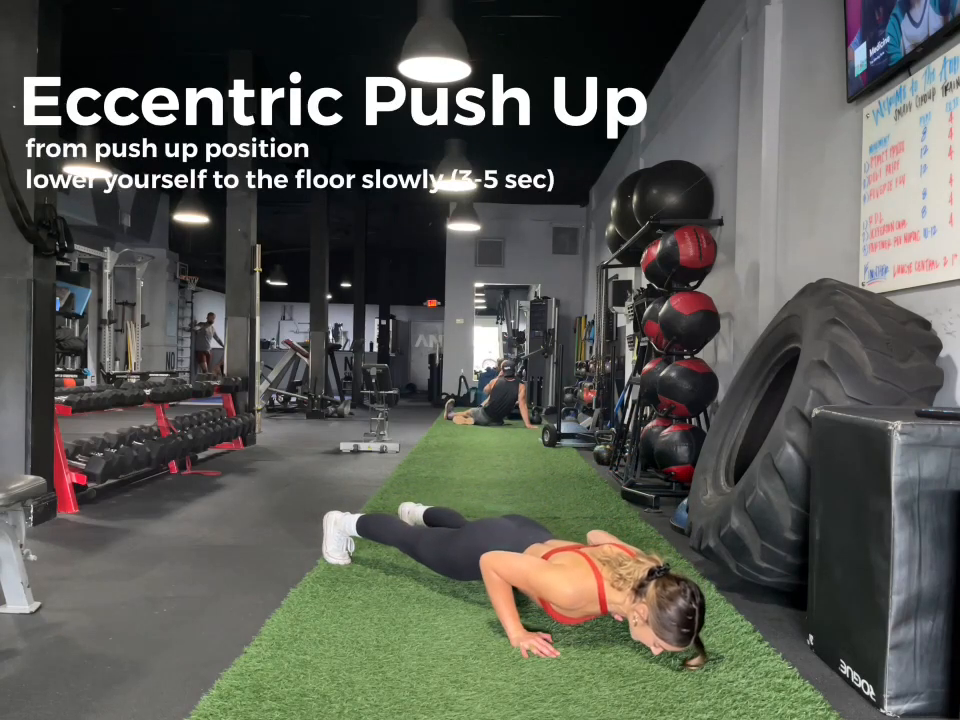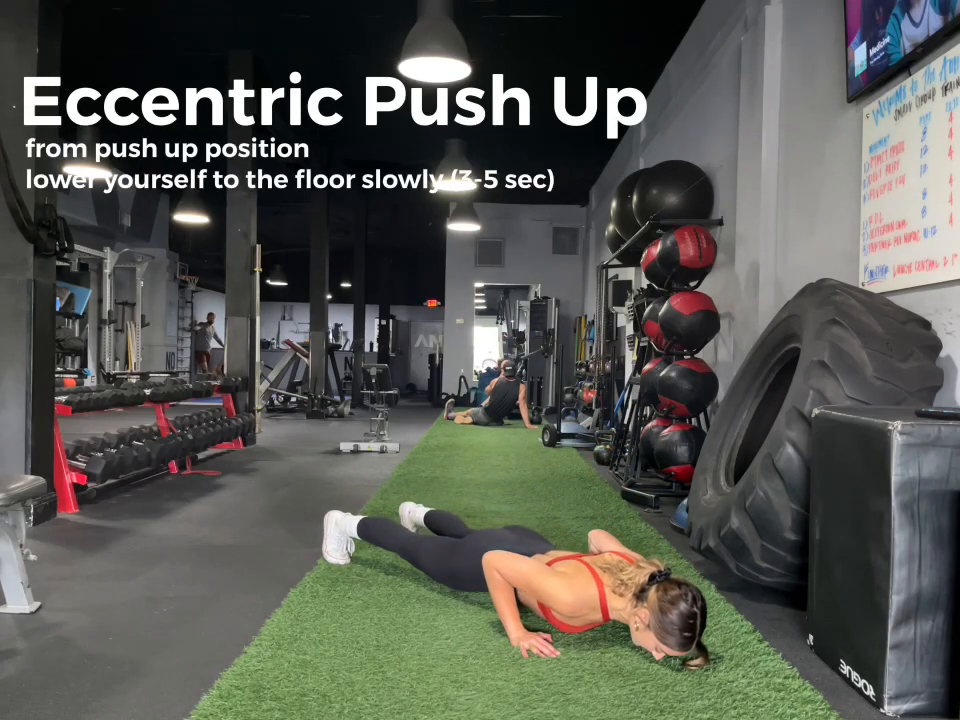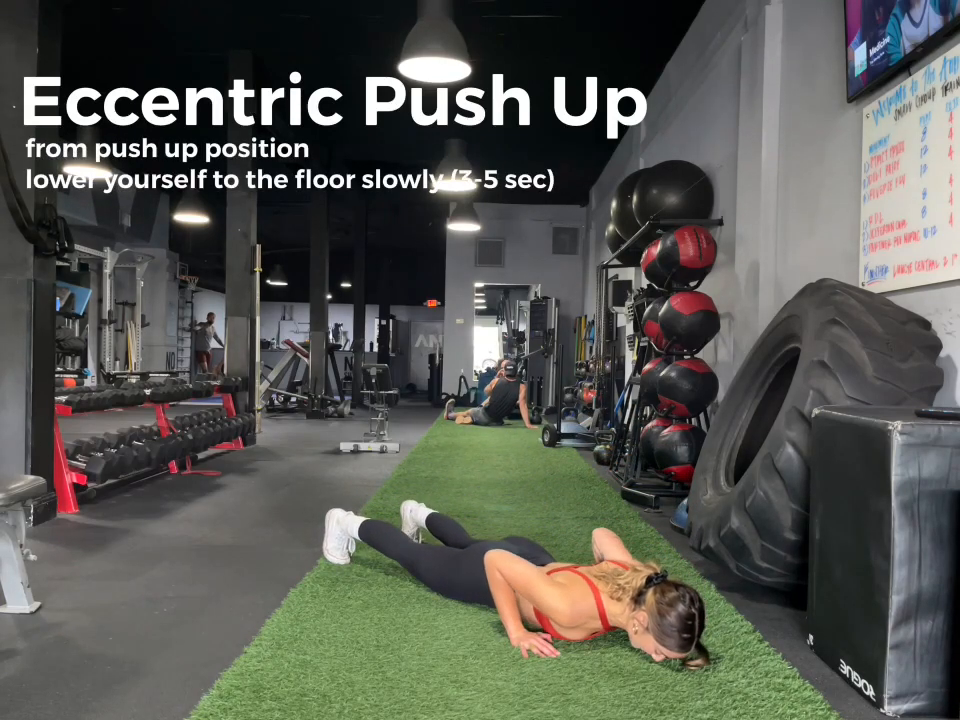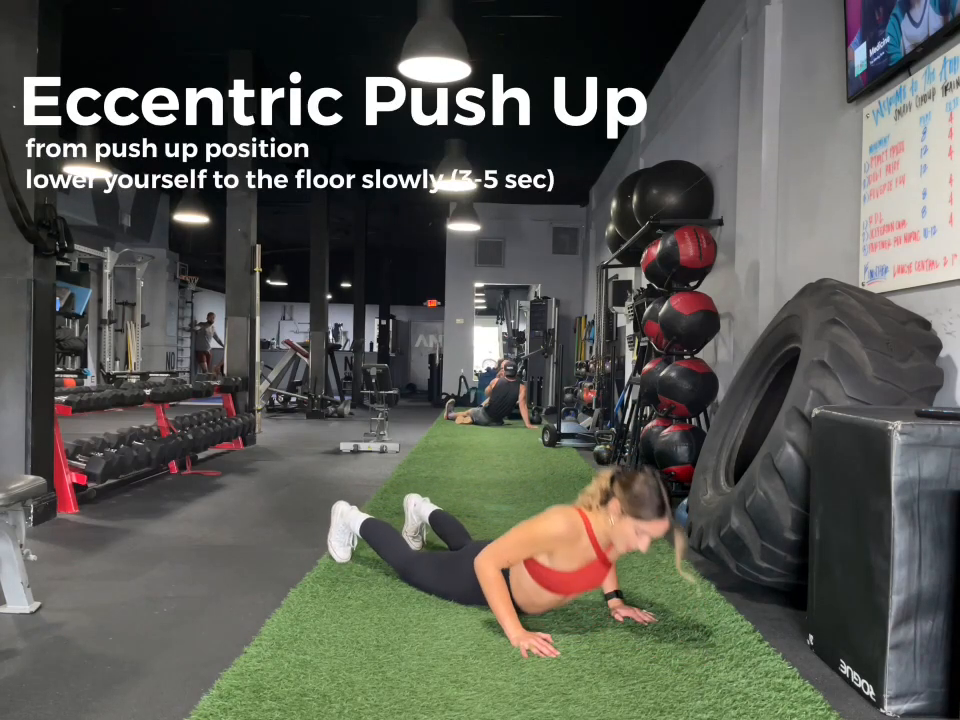
dt=0.5s
person 1, frame 1
left shoulder: (640, 568)
right shoulder: (574, 590)
right elbow: (491, 564)
right wrist: (516, 633)
left hip: (527, 537)
right hip: (492, 549)
left knee: (462, 527)
right knee: (413, 542)
left ankle: (417, 511)
right ankle: (344, 522)
person 1, frame 2
left shoulder: (639, 570)
right shoulder: (574, 598)
left elbow: (597, 536)
right elbow: (494, 563)
right wrist: (516, 633)
left hip: (530, 548)
right hip: (491, 558)
left knee: (463, 535)
right knee: (412, 548)
left ankle: (417, 512)
right ankle: (345, 523)
person 1, frame 3
left shoulder: (637, 581)
right shoulder: (571, 609)
left elbow: (601, 533)
right elbow: (495, 563)
right wrist: (517, 634)
left hip: (528, 558)
right hip: (489, 573)
left knee: (464, 544)
right knee: (413, 557)
left ankle: (419, 514)
right ankle: (348, 523)
person 1, frame 4
left shoulder: (614, 528)
right shoulder: (563, 526)
right elbow: (486, 563)
left wrist: (614, 598)
right wrist: (515, 633)
left hip: (522, 563)
right hip: (491, 577)
left knee: (463, 543)
right knee: (409, 564)
left ankle: (421, 510)
right ankle: (352, 519)
